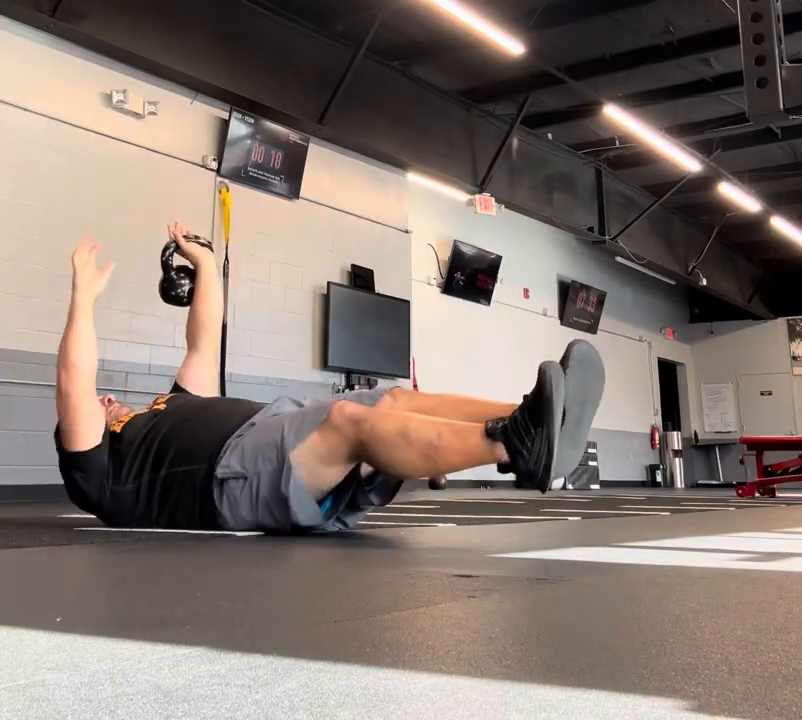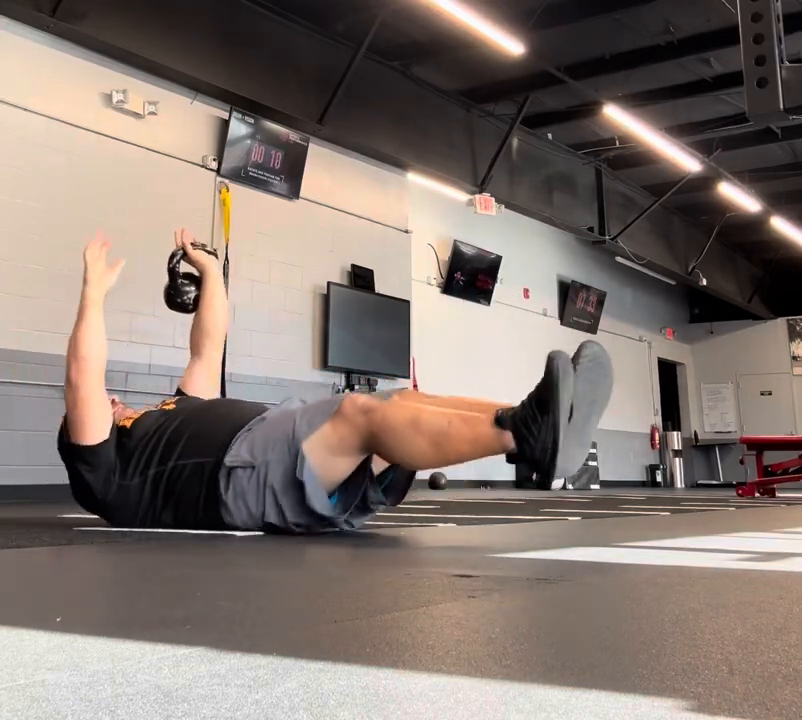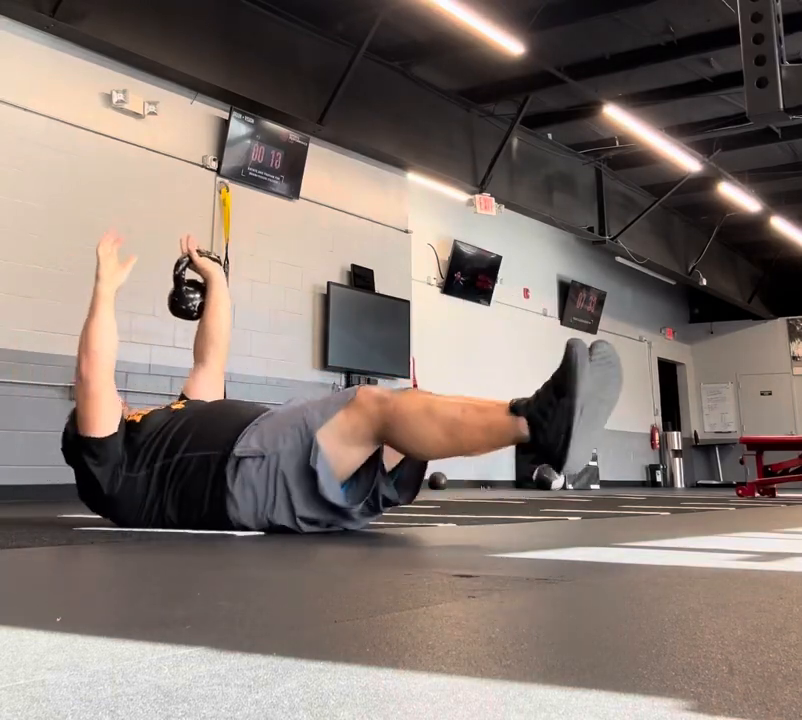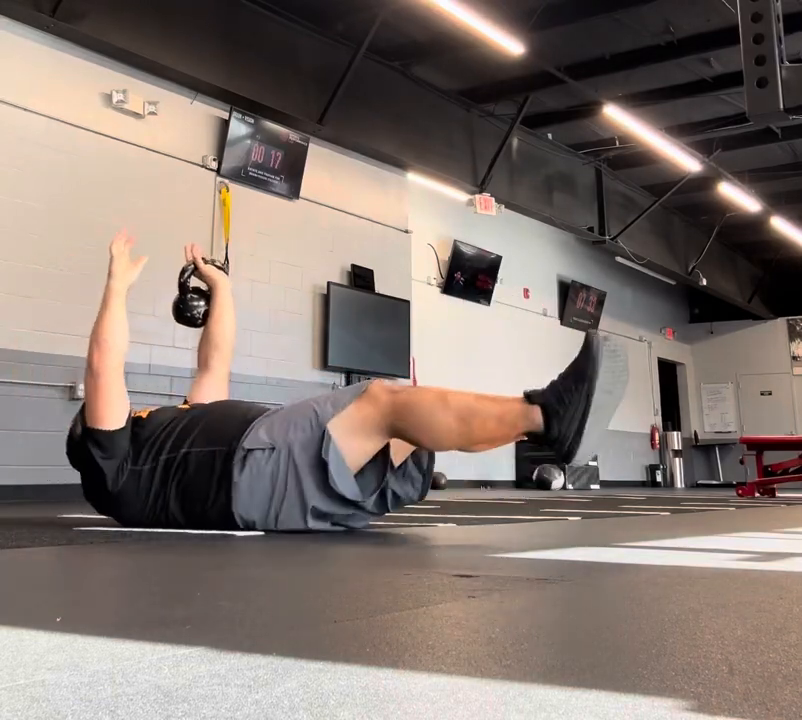
dt=0.1s
person 1, frame 1
left shoulder: (172, 411)
right shoulder: (98, 473)
left elbow: (204, 345)
right elbow: (74, 384)
left wrist: (204, 263)
right wrist: (84, 295)
left hip: (278, 435)
right hip: (240, 473)
left knee: (400, 402)
right knee: (352, 418)
left ankle: (529, 429)
right ankle: (516, 444)
person 1, frame 2
left shoulder: (175, 414)
right shoulder: (103, 470)
left elbow: (208, 353)
right elbow: (83, 378)
left wrist: (209, 270)
right wrist: (94, 290)
left hip: (284, 437)
right hip: (247, 467)
left knee: (405, 404)
right knee: (363, 411)
left ankle: (533, 422)
right ankle: (522, 432)
person 1, frame 3
left shoulder: (174, 426)
right shoulder: (110, 469)
left elbow: (210, 360)
right elbow: (93, 373)
left wrist: (215, 278)
right wrist: (106, 284)
left hip: (294, 467)
right hip: (250, 468)
left knee: (407, 406)
right knee: (373, 404)
left ankle: (547, 424)
right ankle: (535, 421)
person 1, frame 4
left shoulder: (178, 427)
right shoulder: (115, 465)
left elbow: (215, 366)
right elbow: (103, 365)
left wrist: (219, 284)
right wrist: (118, 282)
left hip: (298, 461)
right hip: (258, 462)
left knee: (412, 408)
right knee: (384, 399)
left ankle: (557, 418)
right ankle: (546, 413)
